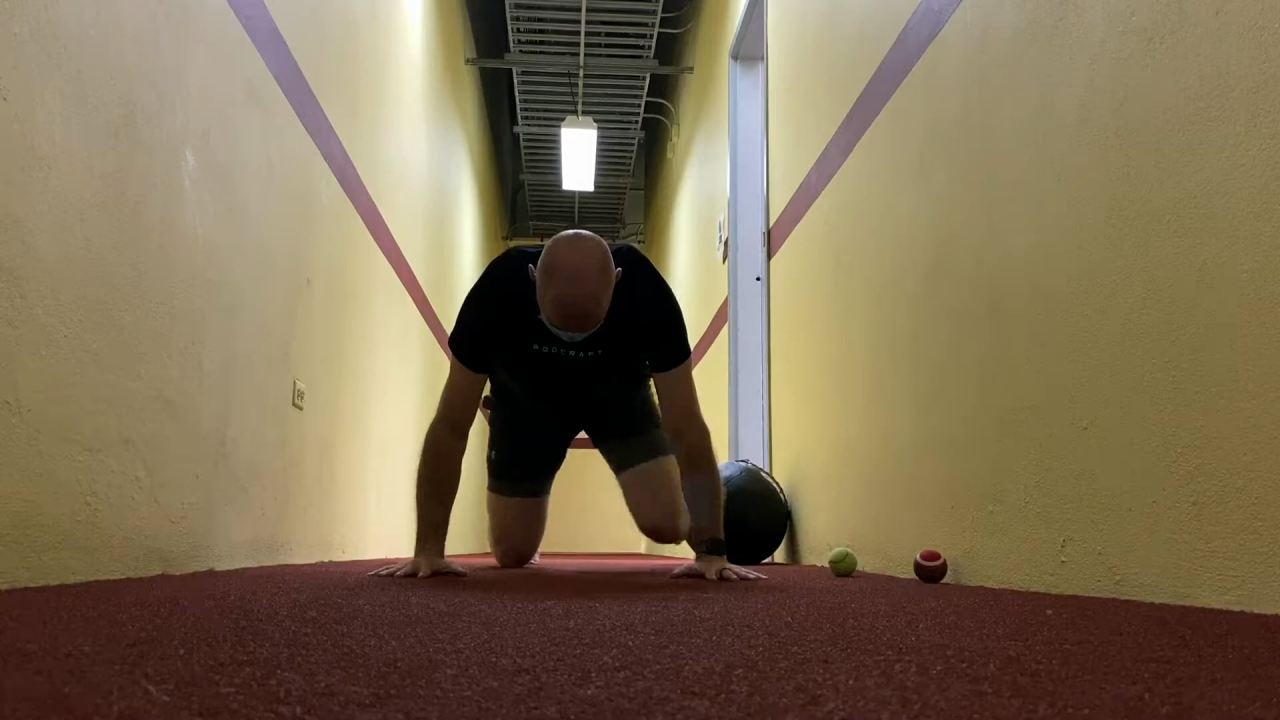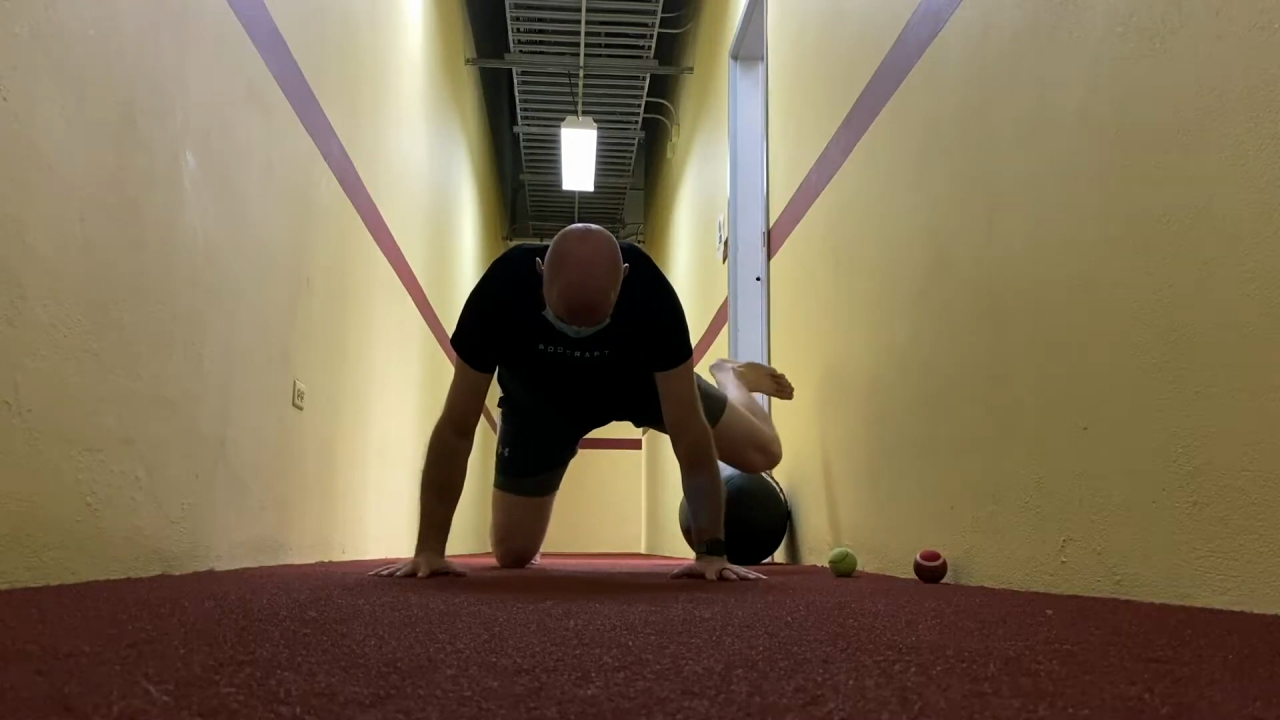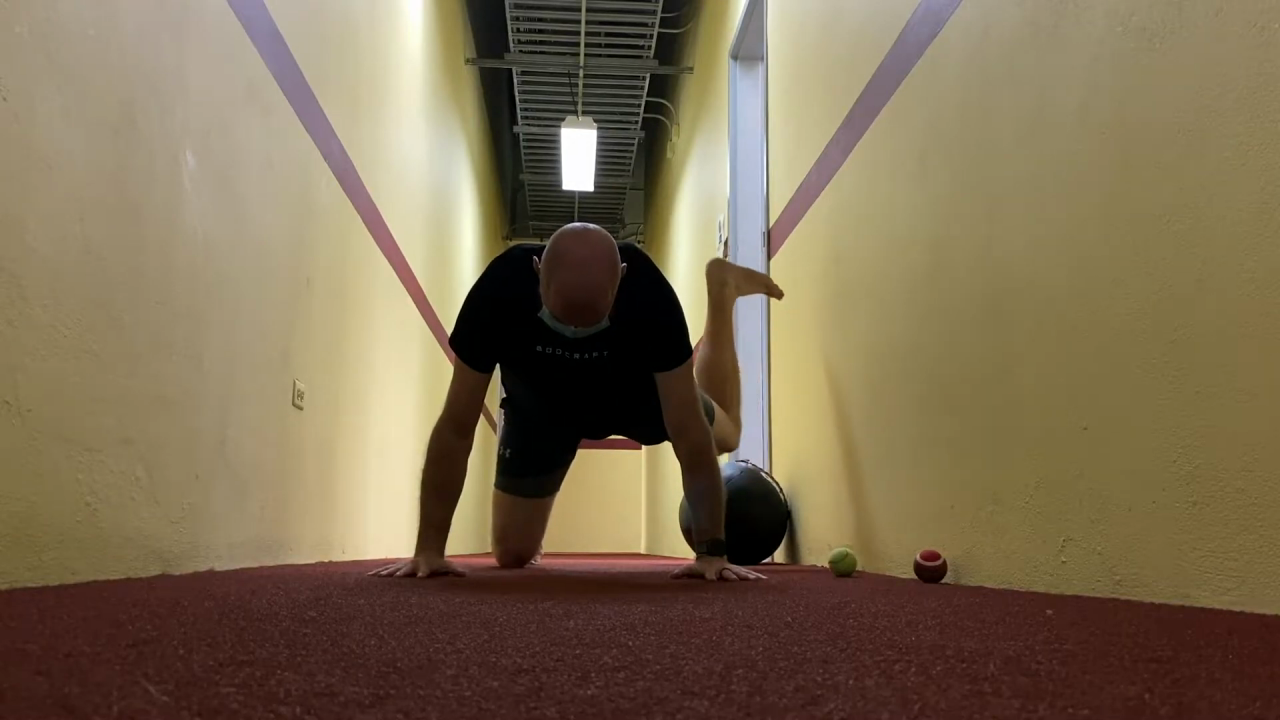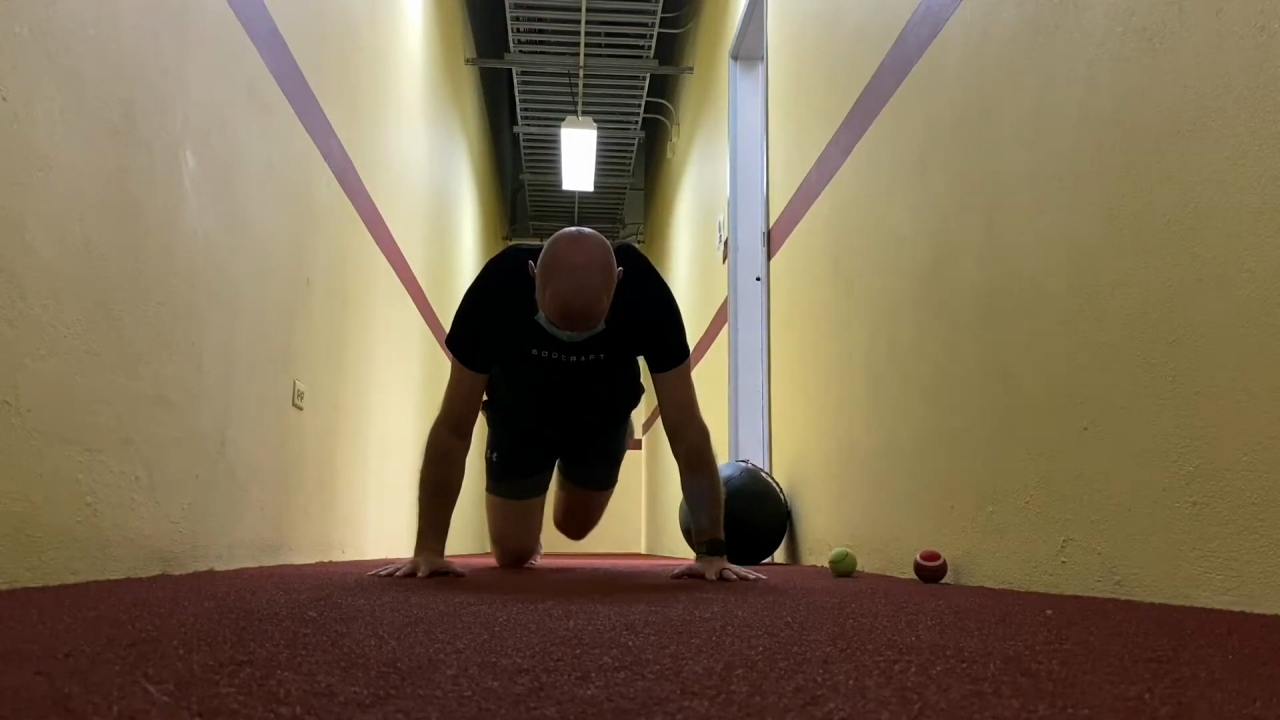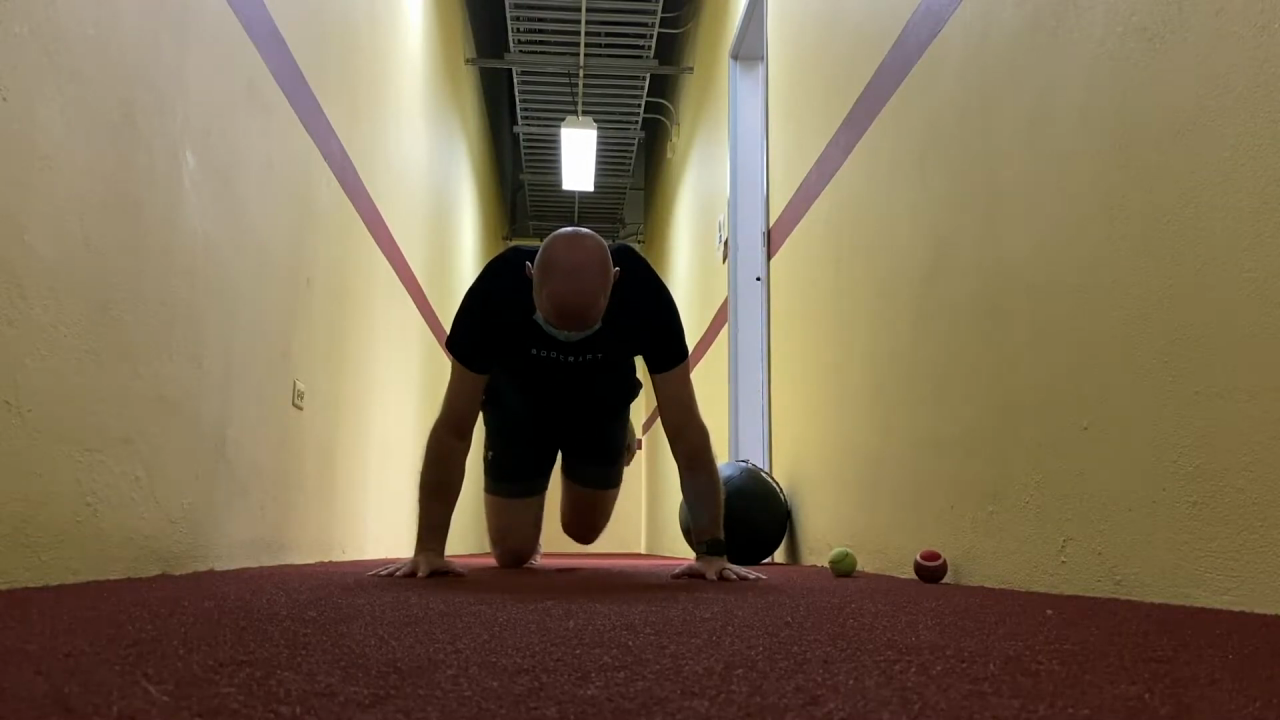
dt=0.7s
person 1, frame 1
left shoulder: (645, 290)
right shoulder: (499, 287)
left elbow: (685, 427)
right elbow: (451, 426)
left wrist: (710, 550)
right wrist: (428, 549)
left hip: (616, 392)
right hip: (526, 399)
left knee: (668, 525)
right knee: (512, 553)
person 1, frame 2
left shoulder: (649, 290)
right shoulder: (503, 286)
left elbow: (689, 430)
right elbow: (457, 427)
left wrist: (710, 550)
right wrist: (429, 548)
left hip: (635, 380)
right hip: (539, 400)
left knee: (763, 452)
right knee: (513, 553)
left ankle: (728, 378)
person 1, frame 3
left shoulder: (648, 290)
right shoulder: (501, 287)
left elbow: (688, 430)
right elbow: (456, 427)
left wrist: (711, 550)
right wrist: (429, 549)
left hip: (633, 390)
right hip: (539, 405)
left knee: (724, 435)
right knee: (513, 554)
left ankle: (721, 286)
person 1, frame 4
left shoulder: (645, 292)
right shoulder: (498, 287)
left elbow: (686, 429)
right elbow: (454, 428)
left wrist: (711, 551)
right wrist: (429, 549)
left hip: (603, 409)
right hip: (520, 410)
left knee: (574, 524)
right knee: (512, 555)
person 1, frame 5
left shoulder: (643, 292)
right shoulder: (496, 289)
left elbow: (684, 428)
right elbow: (454, 428)
left wrist: (711, 550)
right wrist: (429, 549)
left hip: (601, 408)
right hip: (519, 408)
left knee: (582, 531)
right knee: (512, 554)
